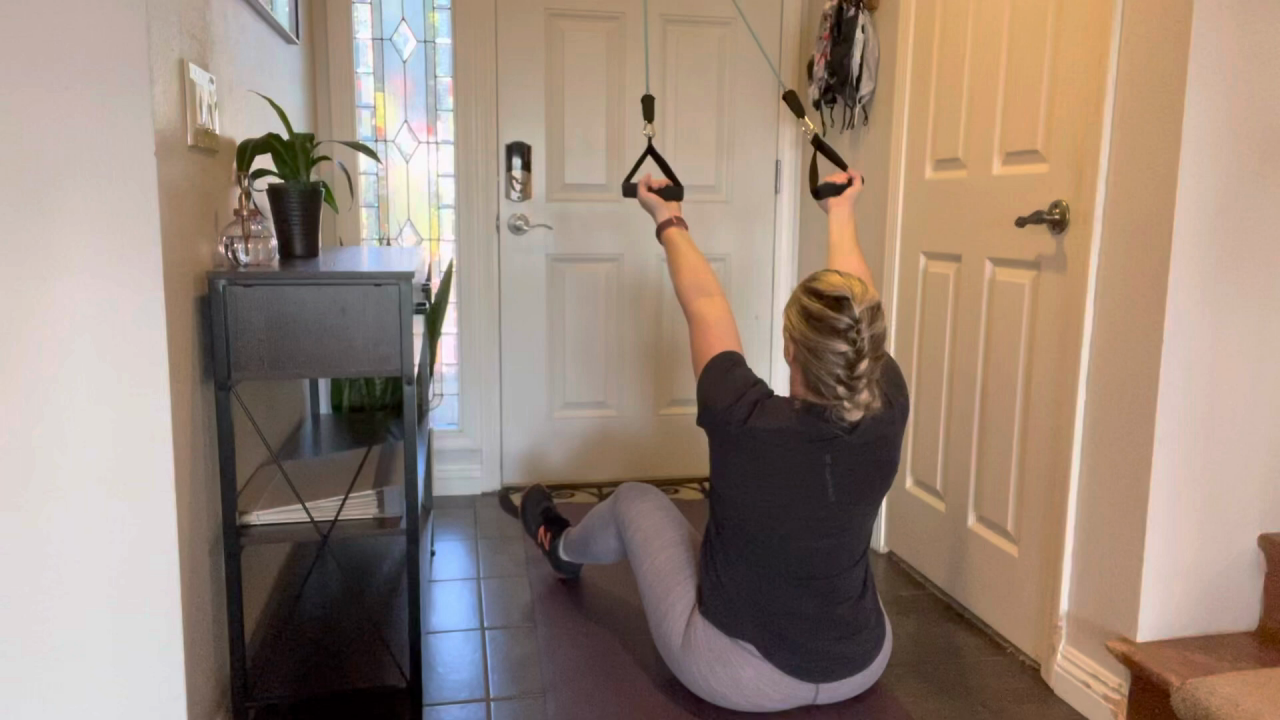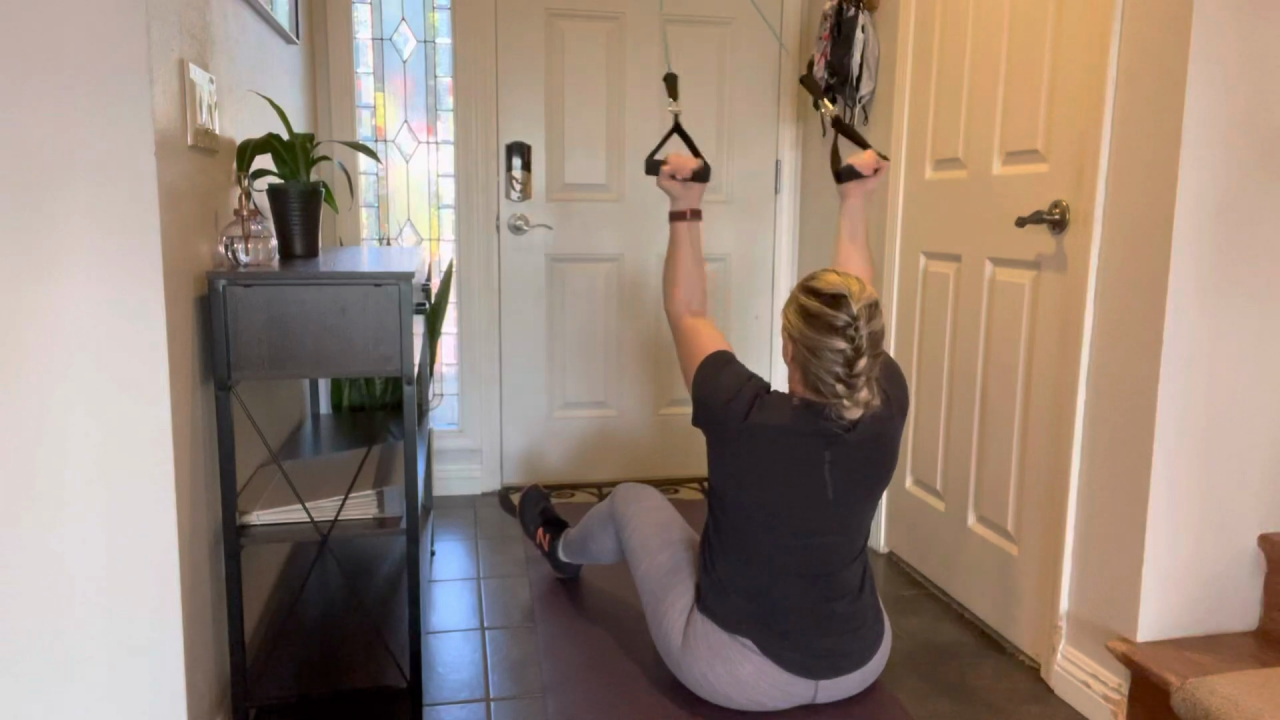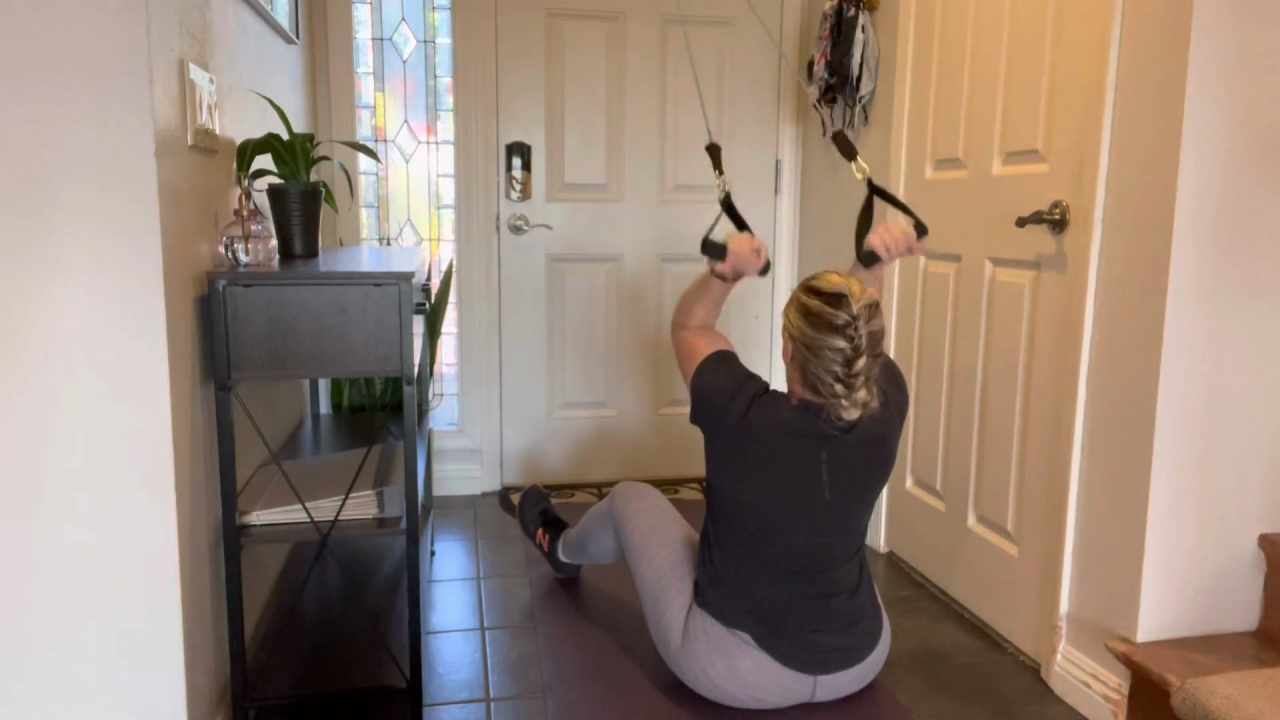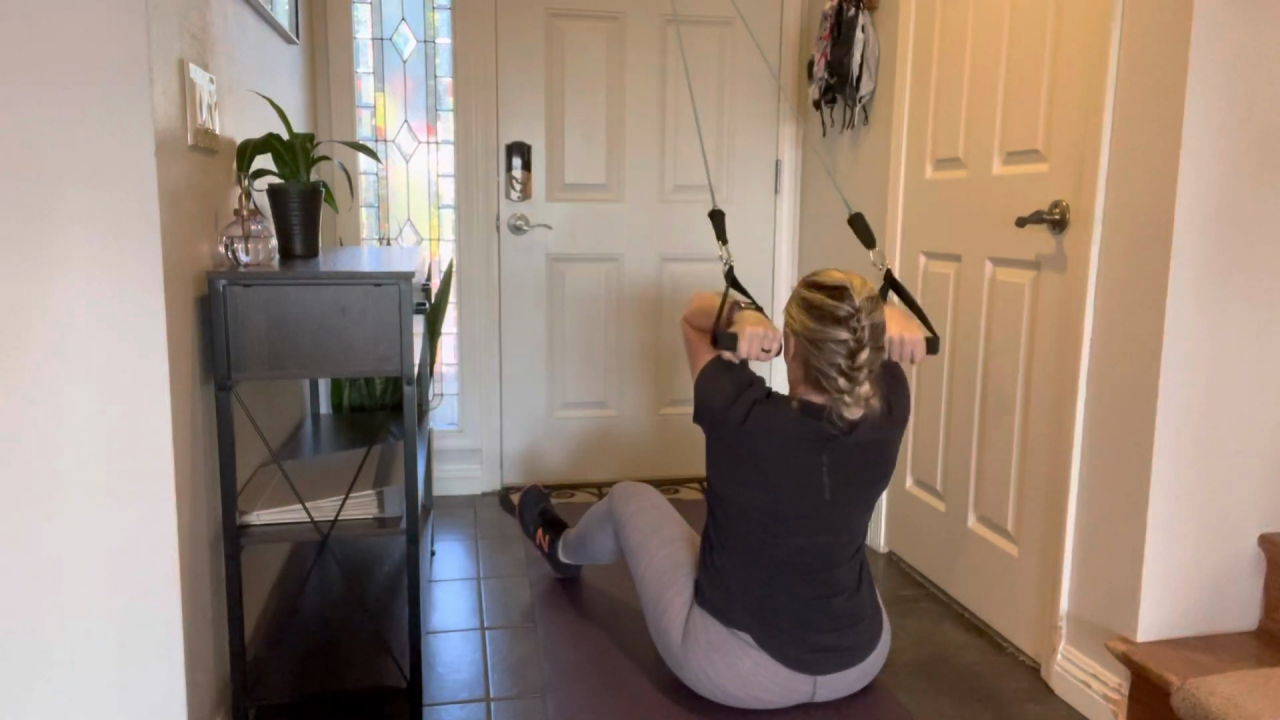
dt=0.4s
person 1, frame 1
left shoulder: (746, 422)
right shoulder: (884, 418)
left elbow: (705, 305)
right elbow: (856, 315)
left wrist: (669, 219)
right wrist: (840, 212)
left hip: (738, 678)
right hip: (860, 668)
left knee: (635, 501)
left ankle: (563, 549)
person 1, frame 2
left shoulder: (742, 419)
right shoulder: (884, 416)
left elbow: (687, 315)
right elbow: (856, 314)
left wrist: (684, 211)
right wrist: (852, 202)
left hip: (737, 675)
right hip: (859, 667)
left knee: (632, 501)
left ankle: (561, 549)
person 1, frame 3
left shoulder: (742, 417)
right shoulder: (885, 413)
left elbow: (687, 326)
right elbow: (854, 329)
left wrist: (720, 274)
right wrist: (873, 261)
left hip: (735, 673)
left knee: (630, 500)
left ankle: (562, 550)
person 1, frame 4
left shoulder: (743, 419)
right shoulder: (886, 415)
left elbow: (695, 315)
right elbow: (860, 328)
left wrist: (740, 315)
right wrist: (890, 319)
left hip: (736, 672)
left knee: (630, 499)
left ankle: (562, 550)
